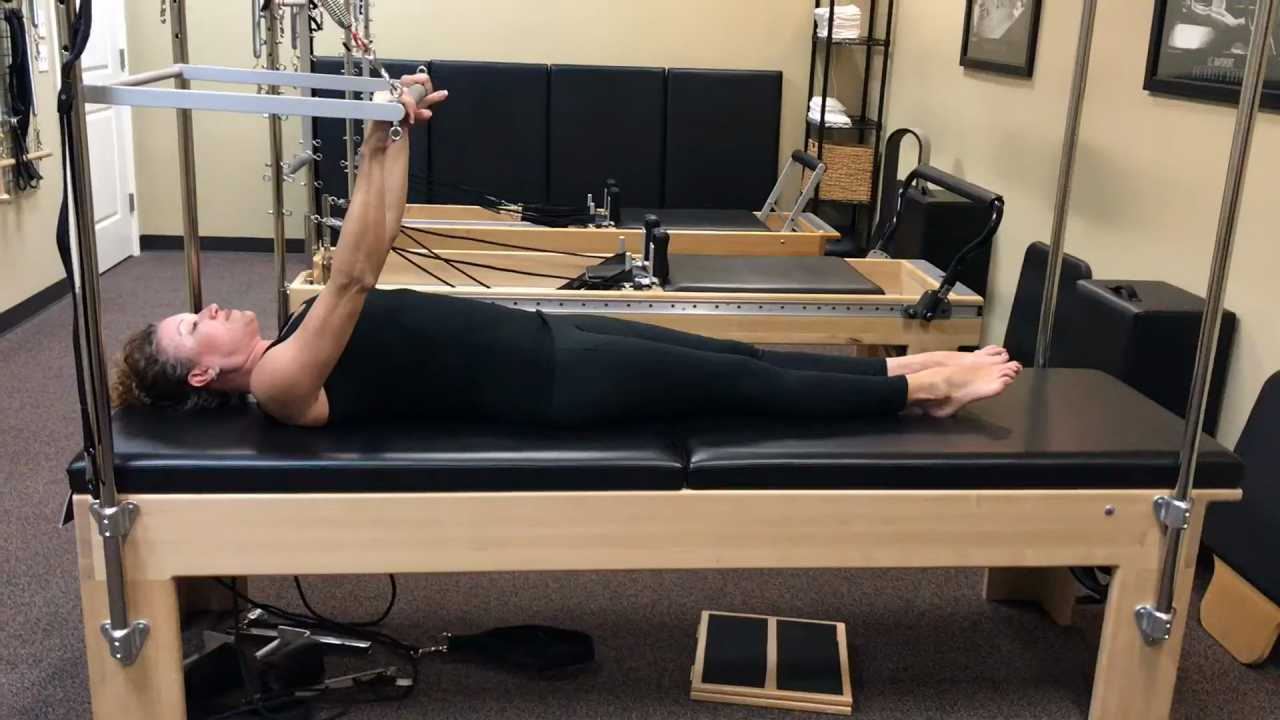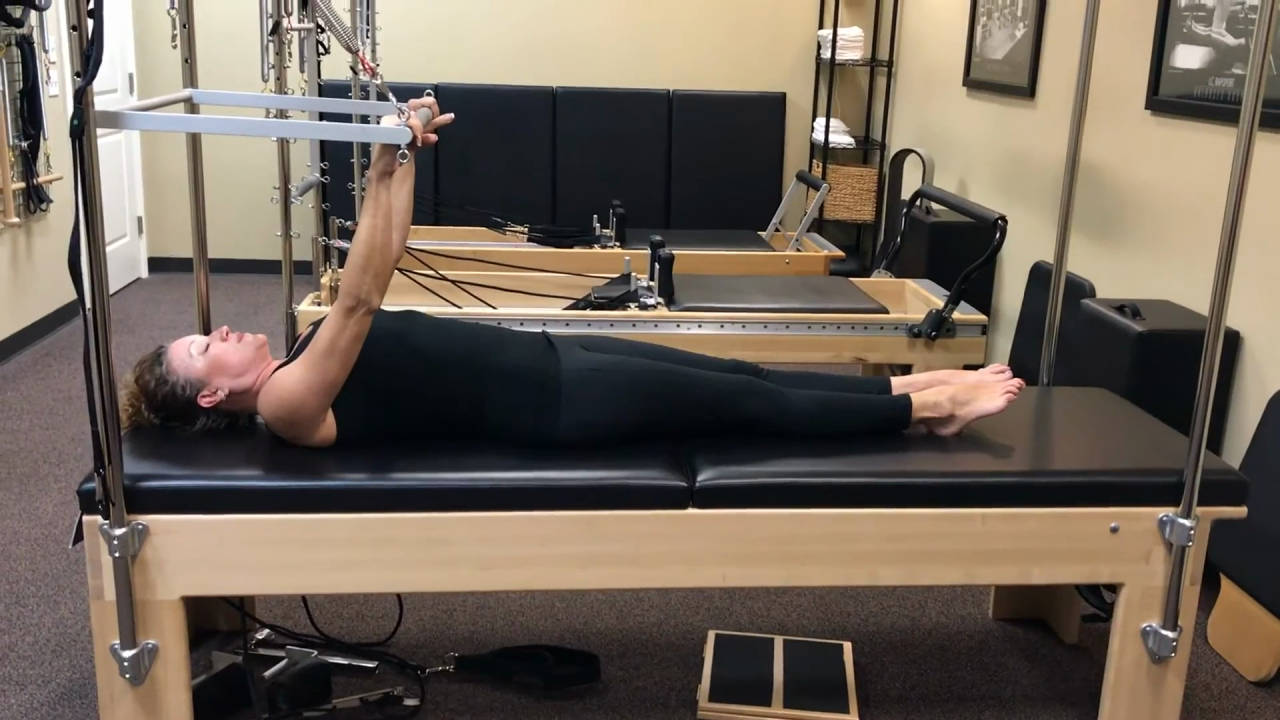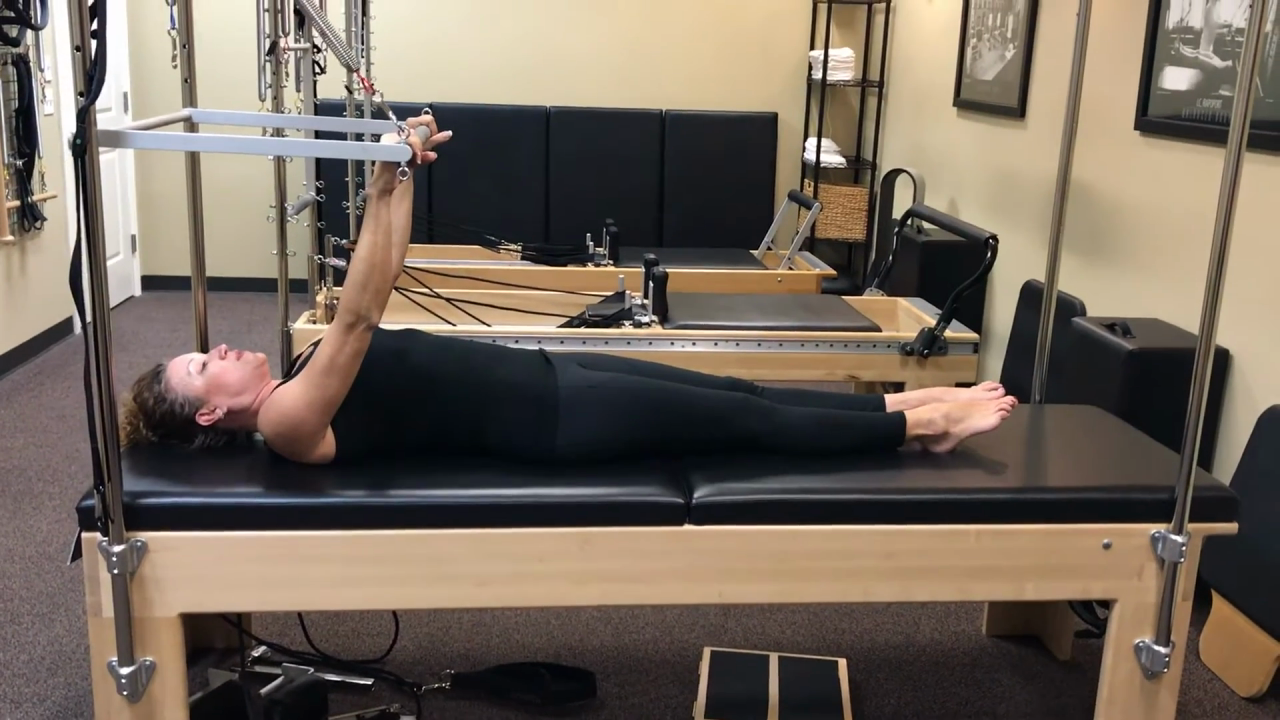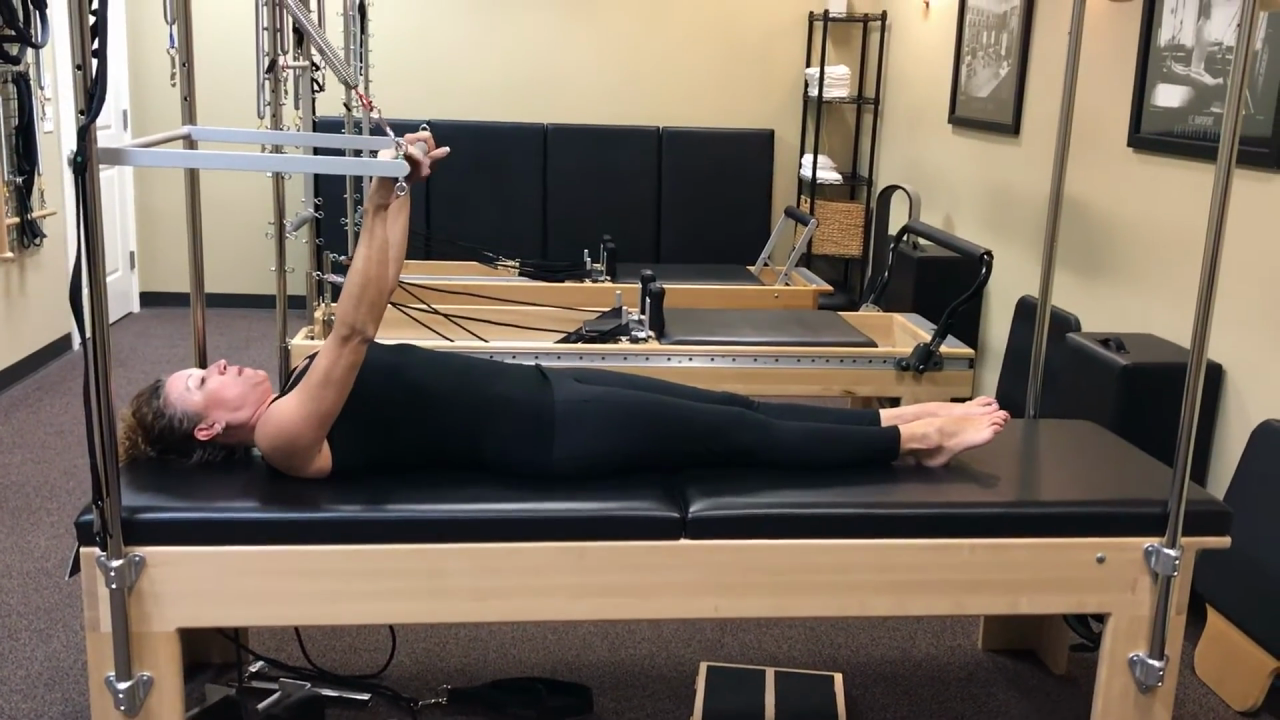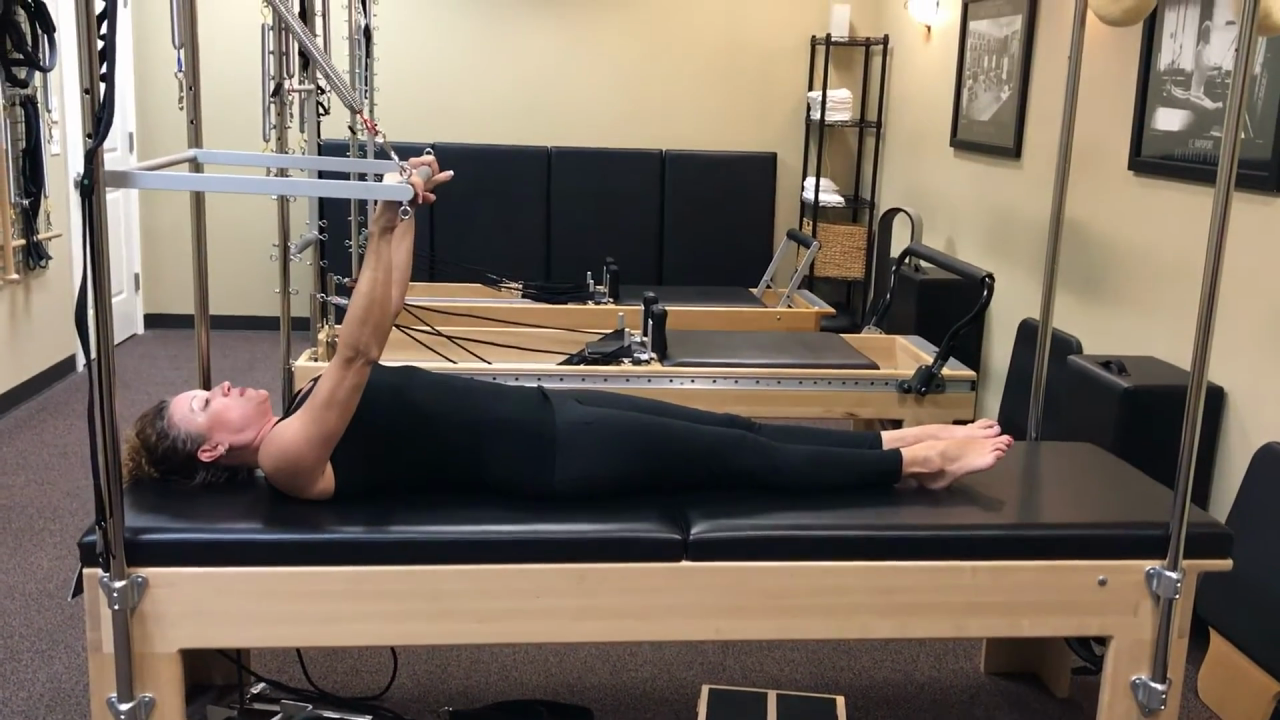
dt=0.7s
person 1, frame 1
left shoulder: (292, 341)
right shoulder: (281, 385)
left elbow: (375, 246)
right elbow: (355, 275)
left wrist: (395, 133)
right wrist: (376, 146)
left hip: (536, 337)
right hip: (539, 383)
left knee: (732, 354)
right knee: (741, 384)
left ankle: (908, 368)
right ankle: (920, 390)
person 1, frame 2
left shoulder: (299, 366)
right shoulder: (289, 405)
left elbow: (379, 266)
right elbow: (360, 296)
left wrist: (401, 157)
right wrist: (381, 170)
left hip: (543, 357)
right hip: (546, 404)
left knee: (736, 375)
right knee: (744, 403)
left ankle: (911, 387)
right ankle: (924, 408)
person 1, frame 3
left shoulder: (300, 378)
right shoulder: (290, 424)
left elbow: (371, 298)
right elbow: (358, 314)
left wrist: (400, 173)
right wrist: (380, 186)
left hip: (540, 376)
right hip: (542, 422)
left knee: (733, 393)
right knee: (741, 421)
left ankle: (906, 405)
right ankle: (918, 427)
person 1, frame 4
left shoulder: (294, 402)
right shoulder: (284, 438)
left elbow: (369, 308)
right elbow: (355, 328)
left wrist: (398, 191)
right wrist: (378, 203)
left hip: (535, 389)
right hip: (537, 436)
left knee: (727, 408)
right knee: (737, 437)
left ankle: (899, 420)
right ankle: (915, 441)
person 1, frame 5
left shoulder: (302, 417)
right shoulder: (289, 459)
left elbow: (381, 320)
right elbow: (358, 349)
left wrist: (402, 213)
right wrist: (383, 226)
left hip: (538, 412)
right hip: (539, 458)
left knee: (730, 429)
right knee: (735, 459)
left ankle: (901, 441)
right ankle: (917, 465)
